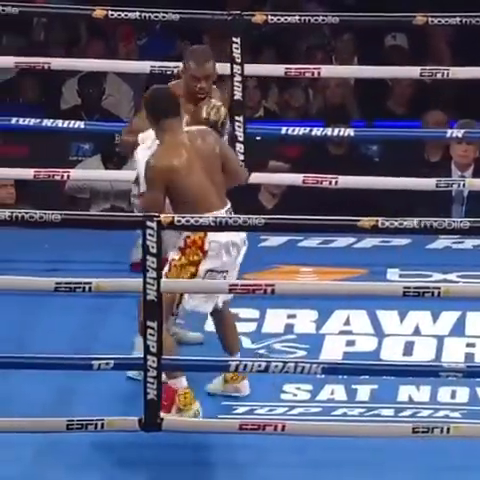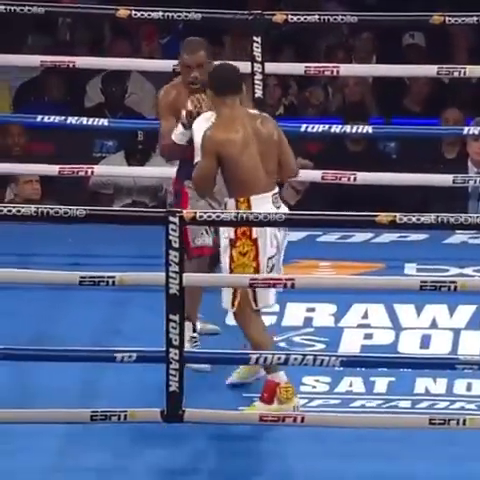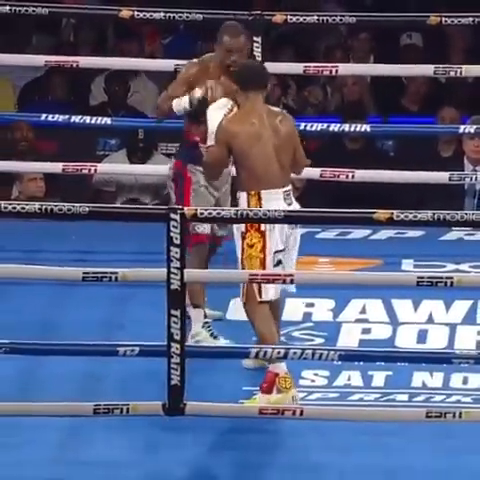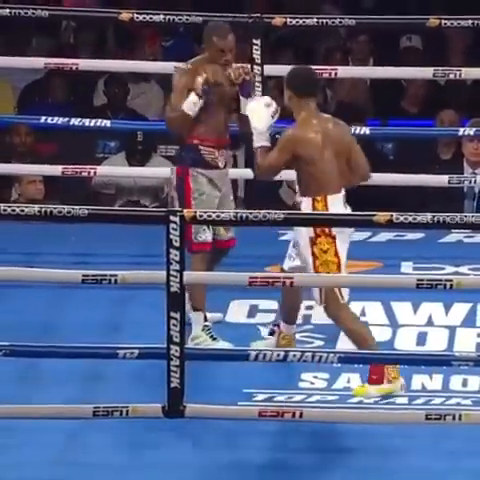
dt=0.7s
person 1, frame 1
left shoulder: (159, 162)
right shoulder: (207, 134)
right elbow: (240, 175)
left wrist: (149, 190)
left hip: (204, 240)
right hip: (232, 230)
right knee: (219, 302)
left ankle: (180, 396)
right ankle: (235, 376)
person 1, frame 2
left shoulder: (215, 135)
right shoulder: (266, 121)
left elbow: (203, 190)
right elbow: (291, 170)
left wrist: (202, 156)
left hip: (248, 220)
right hip: (275, 211)
left knee: (244, 310)
right knee: (252, 298)
left ankle: (280, 388)
right ankle: (256, 360)
person 1, frame 3
left shoulder: (229, 125)
right shoulder: (284, 119)
left elbow: (211, 172)
right elbow: (299, 165)
left wrist: (213, 131)
left hip: (259, 213)
right hip: (286, 206)
left knee: (254, 299)
right knee: (270, 290)
left ankle: (280, 381)
right ankle: (269, 348)
person 1, frame 4
left shoulder: (295, 135)
right shoulder: (337, 126)
left elbow: (263, 171)
right elbow: (362, 173)
left wrist: (260, 131)
left hip: (323, 220)
right hip: (321, 214)
left knee: (335, 304)
right knee: (291, 275)
left ankle: (386, 371)
right ankle: (284, 336)
person 2, frame 1
left shoulder: (214, 98)
right elbow: (126, 141)
left wrist: (220, 126)
right wrist: (159, 133)
left ankle: (169, 323)
right ankle: (145, 339)
person 2, frame 2
right shoulder: (170, 94)
right elbow: (167, 151)
right wrist: (185, 123)
right hip: (192, 179)
left knee: (214, 254)
right knee: (198, 255)
left ankle: (190, 317)
right ankle: (186, 334)
person 2, frame 3
right shoulder: (196, 70)
right elbow: (161, 108)
right wrist: (194, 98)
right hip: (193, 161)
left knee: (214, 237)
right knee: (198, 239)
left ankle: (191, 299)
right ankle: (198, 327)
person 2, frame 4
left shoulder: (235, 73)
right shoulder: (187, 75)
right elbow: (174, 125)
left wrist: (245, 90)
right wrist: (199, 93)
left hip: (221, 162)
right hip: (194, 164)
left knee: (221, 242)
right knee: (201, 244)
left ankle: (189, 300)
right ankle: (199, 330)
